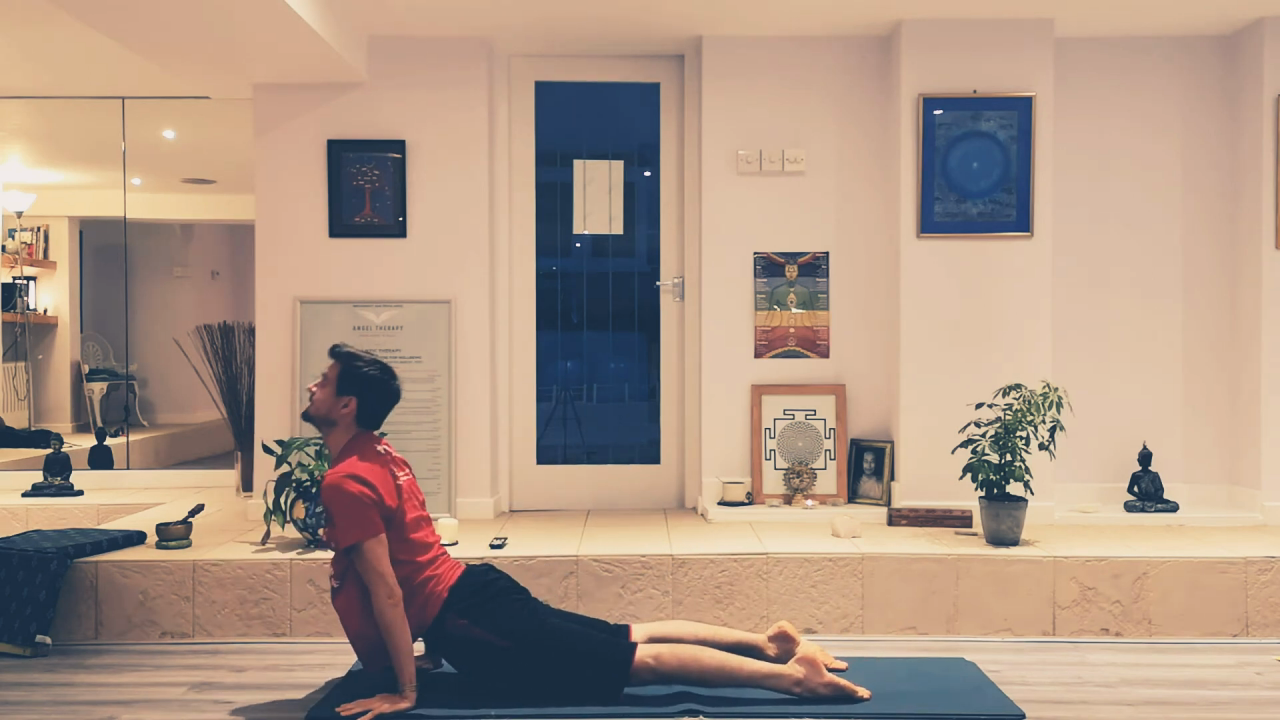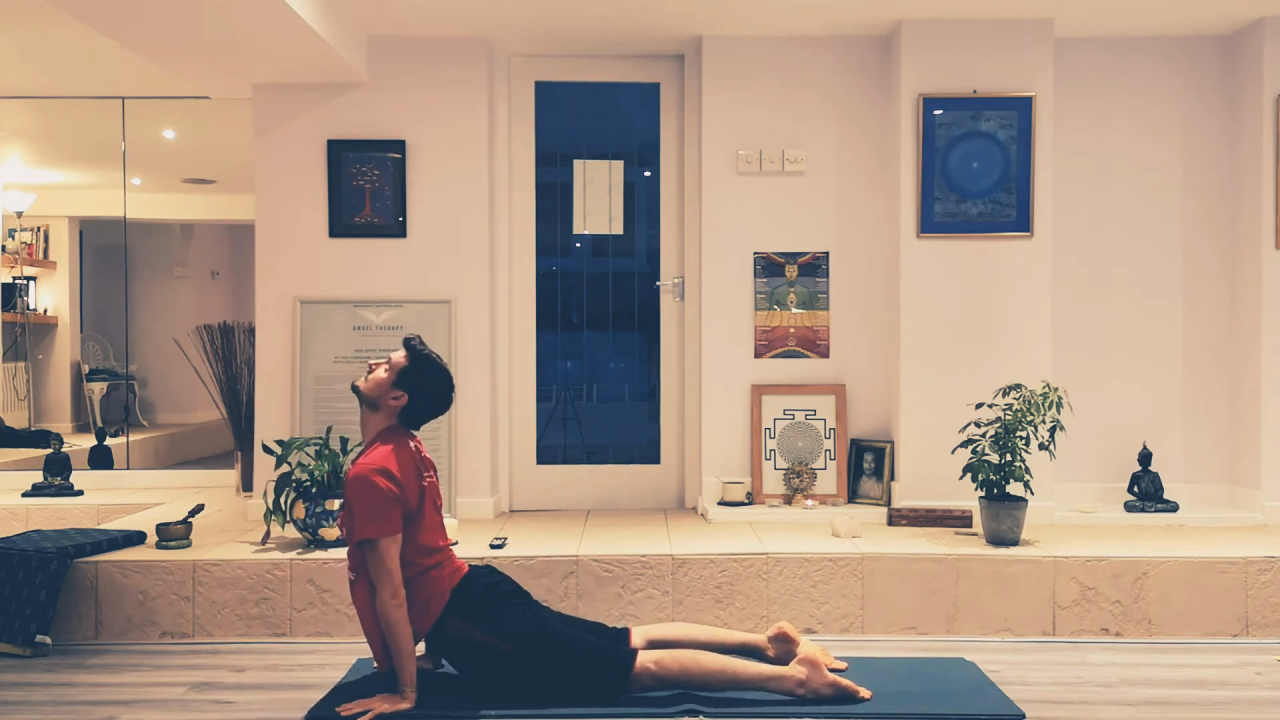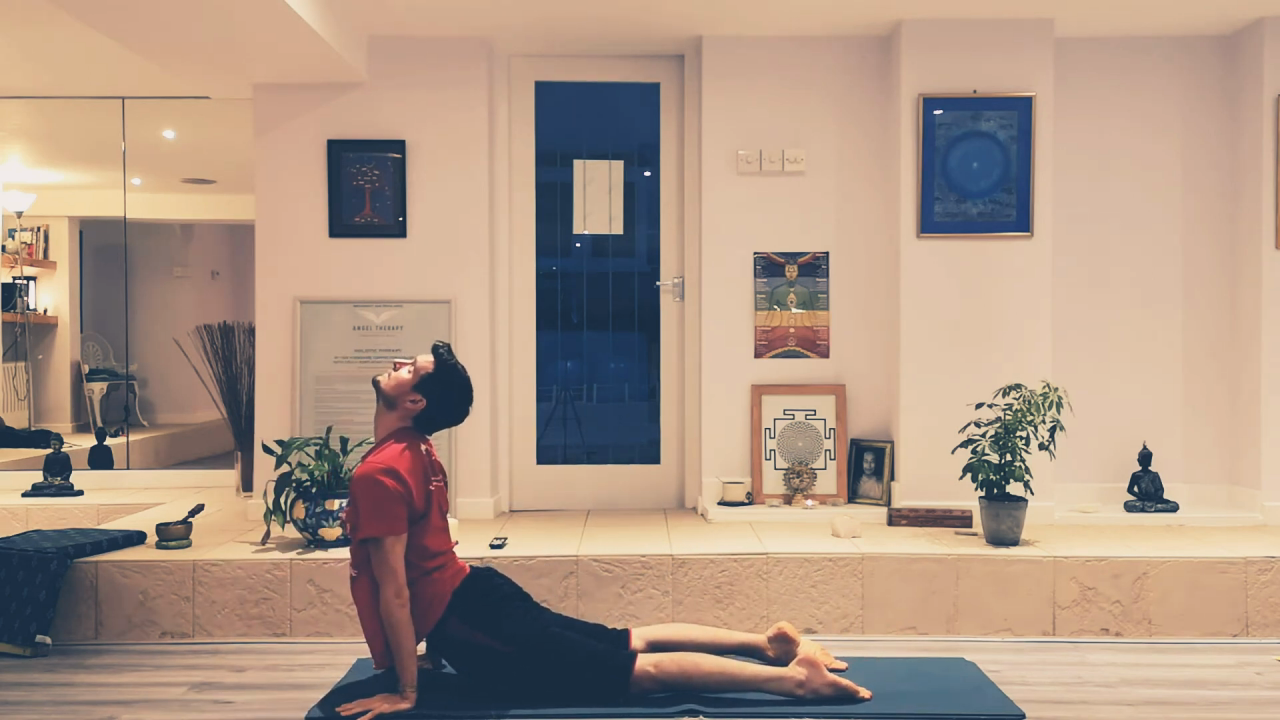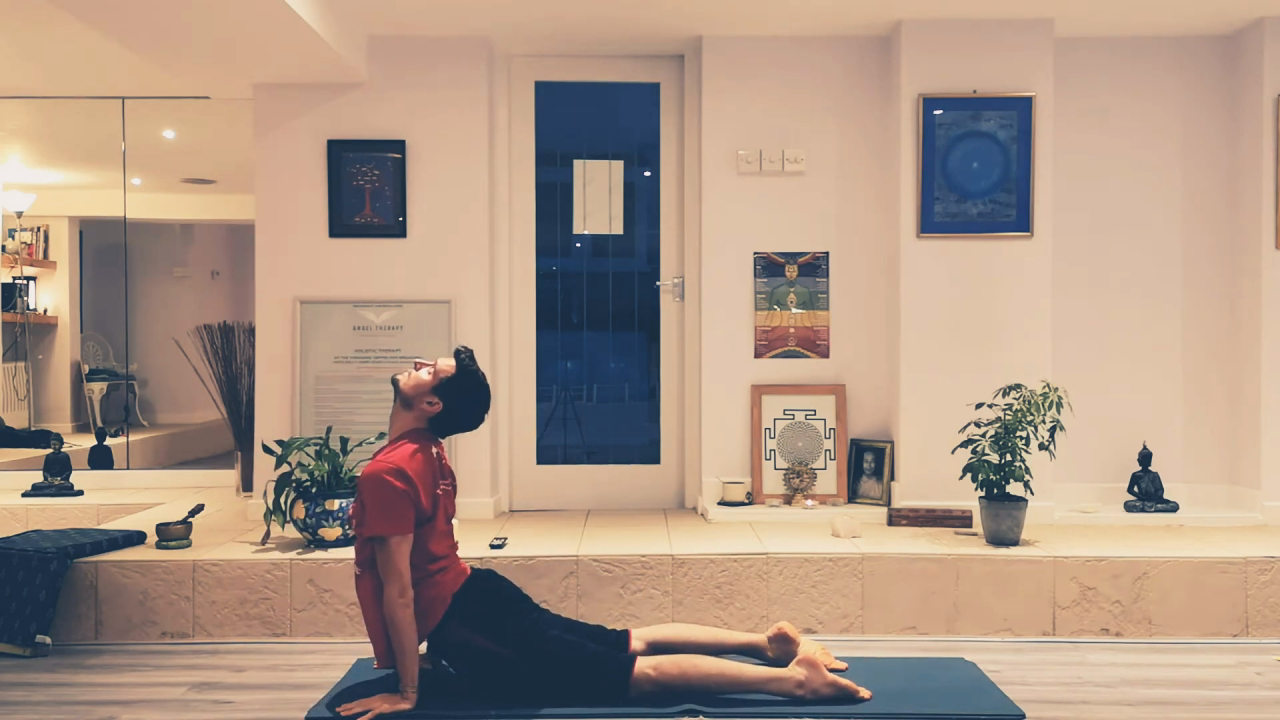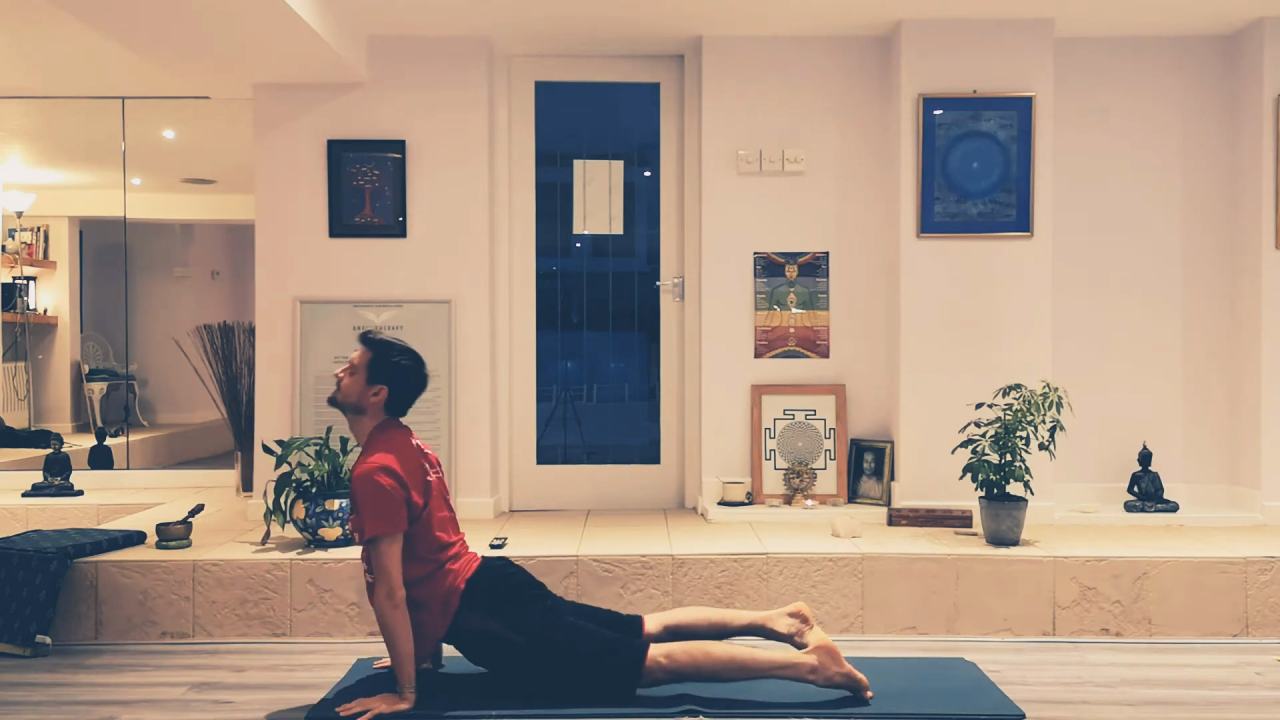
dt=0.5s
person 1, frame 1
left shoulder: (345, 481)
right shoulder: (379, 455)
left elbow: (385, 592)
right wrist: (433, 643)
left hip: (466, 616)
right hip: (472, 591)
left knee: (637, 662)
right knee: (629, 637)
right ankle: (765, 643)
person 1, frame 2
left shoulder: (370, 473)
right shoulder: (406, 450)
left elbow: (389, 590)
right wrist: (434, 647)
left hip: (467, 621)
right hip: (475, 594)
left knee: (638, 667)
right knee: (633, 641)
left ankle: (794, 677)
right ankle: (765, 643)
person 1, frame 3
left shoulder: (377, 473)
right shoulder: (417, 453)
left elbow: (393, 590)
right wrist: (434, 647)
left hip: (465, 622)
right hip: (474, 598)
left knee: (639, 670)
right knee: (633, 641)
right ankle: (766, 642)
person 1, frame 4
left shoulder: (386, 472)
right shoulder: (427, 455)
left elbow: (398, 589)
right wrist: (434, 647)
left hip: (463, 623)
right hip: (473, 599)
left knee: (638, 673)
right knee: (633, 643)
right ankle: (765, 642)
person 1, frame 5
left shoulder: (374, 472)
right shoulder: (406, 446)
left elbow: (390, 592)
right wrist: (426, 650)
left hip: (482, 613)
right hip: (492, 588)
left knee: (651, 659)
right knee: (648, 630)
left ankle: (808, 662)
right ankle: (776, 621)
